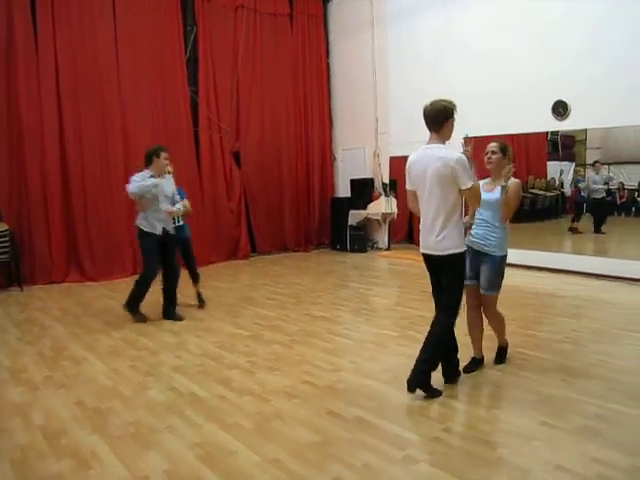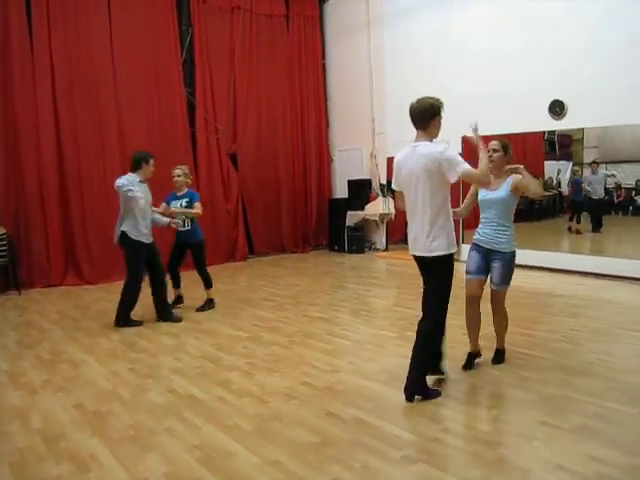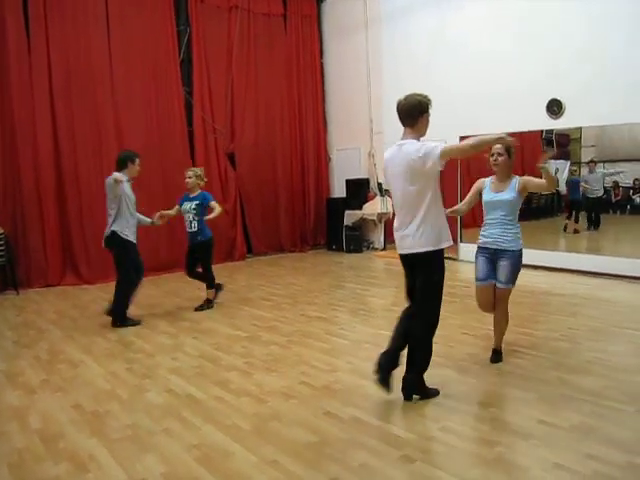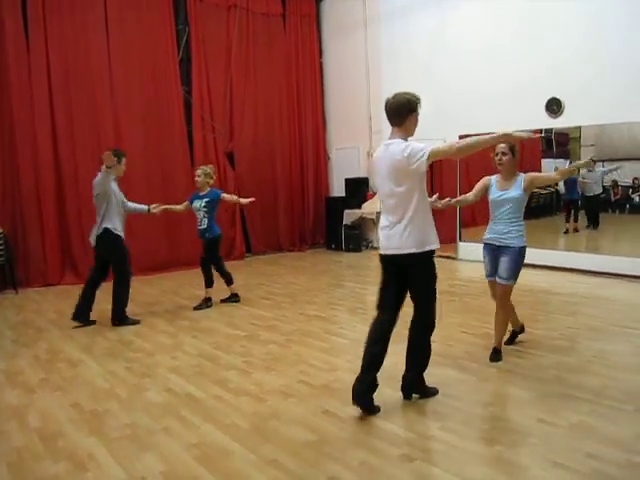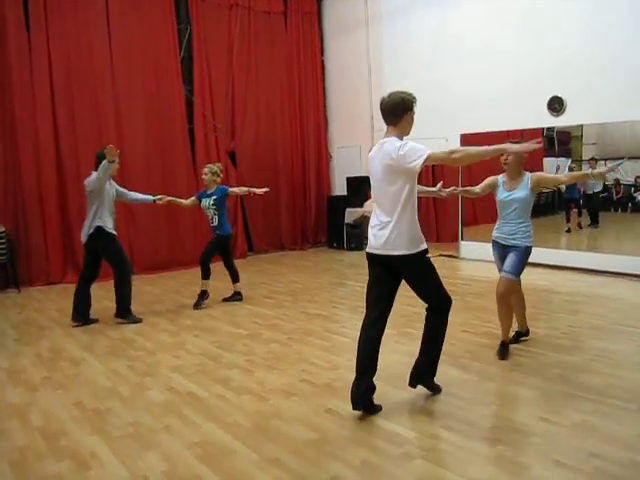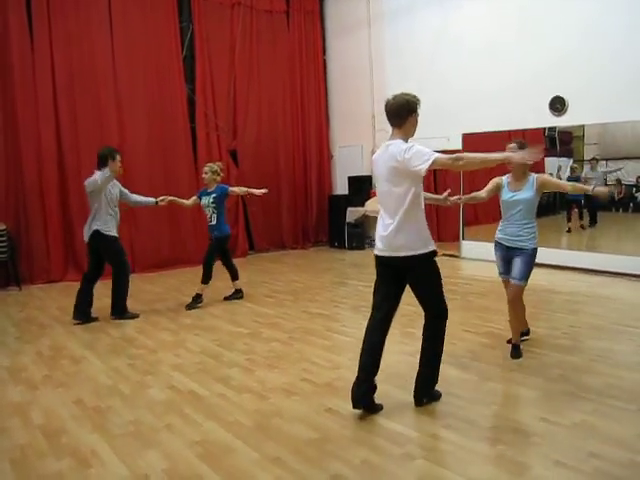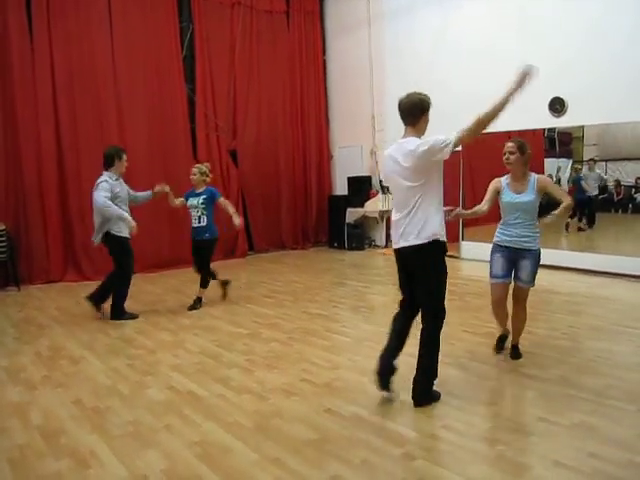
dt=0.2s
person 1, frame 1
left shoulder: (413, 159)
right shoulder: (455, 159)
right elbow: (475, 202)
right wrist: (471, 163)
left hip: (427, 245)
right hip: (450, 247)
left knee: (443, 308)
right knee: (447, 312)
left ankle: (450, 368)
right ankle: (421, 372)
person 1, frame 2
left shoulder: (400, 158)
right shoulder: (441, 154)
right elbow: (483, 179)
left hip: (417, 245)
right hip: (439, 246)
left knee: (434, 307)
right knee: (432, 313)
left ankle: (433, 361)
right ankle: (416, 382)
person 1, frame 3
left shoulder: (389, 155)
right shoulder: (422, 151)
right elbow: (468, 147)
right wrist: (498, 138)
left hip: (404, 244)
right hip: (427, 244)
left knee: (416, 306)
right knee: (426, 313)
left ankle: (388, 362)
right ankle: (413, 382)
person 1, frame 4
left shoulder: (378, 155)
right shoulder: (408, 152)
right elbow: (457, 149)
left wrist: (426, 202)
right wrist: (504, 135)
left hip: (388, 248)
right hip: (415, 247)
left knee: (385, 315)
right knee: (423, 315)
left ankle: (364, 388)
right ankle: (413, 382)
person 1, frame 5
left shoulder: (375, 153)
right shoulder: (402, 150)
right elbow: (452, 157)
left wrist: (432, 193)
right wrist: (504, 148)
left hip: (377, 248)
right hip: (406, 248)
left knee: (375, 317)
right knee: (440, 304)
left ankle: (362, 392)
right ankle: (423, 372)
person 1, frame 6
left shoulder: (380, 155)
right shoulder: (407, 153)
right elbow: (456, 162)
right wrist: (508, 156)
left hip: (385, 250)
right hip: (414, 249)
left knee: (380, 319)
right knee: (436, 314)
left ankle: (363, 391)
right ankle: (424, 388)
person 1, frame 7
left shoulder: (389, 155)
right shoulder: (428, 148)
right elbow: (475, 127)
right wrist: (513, 89)
left hip: (401, 242)
right hip: (427, 240)
left knee: (408, 306)
right knee: (432, 314)
left ankle: (386, 363)
right ankle: (423, 389)
person 2, frame 1
left shoulder: (514, 184)
right shoulder: (479, 185)
left elbow: (506, 215)
left wrist: (504, 184)
left hip: (494, 251)
right hip: (471, 247)
left knee: (488, 306)
right knee: (471, 304)
left ankle: (502, 342)
right ankle: (477, 355)
person 2, frame 2
left shoulder: (516, 181)
left elbow: (538, 193)
right elbow: (463, 211)
left wrist: (521, 171)
left hip: (503, 249)
right hip: (479, 245)
left knee: (497, 302)
right knee: (471, 297)
left ankle: (500, 347)
right ankle: (474, 349)
person 2, frame 3
left shoulder: (521, 183)
right shoulder: (482, 183)
left elbow: (551, 186)
right elbow: (463, 207)
left wrist: (543, 168)
right wrist: (445, 212)
left hip: (510, 248)
right hip: (485, 247)
left knee: (501, 301)
right knee: (484, 302)
left ankle: (497, 347)
right ankle: (498, 320)
person 2, frame 4
left shoulder: (526, 180)
right shoulder: (488, 181)
left elbow: (556, 176)
right elbow: (470, 197)
left wrist: (574, 167)
right wrist: (453, 201)
left hip: (513, 245)
right hip: (490, 242)
left knee: (502, 297)
right knee: (497, 296)
left ankle: (497, 345)
right ankle: (517, 326)
person 2, frame 5
left shoulder: (533, 179)
right shoulder: (495, 181)
left elbow: (564, 179)
right elbow: (477, 190)
left wrist: (591, 173)
right wrist: (460, 190)
left hip: (520, 244)
right hip: (499, 241)
left knee: (502, 292)
right knee: (513, 289)
left ankle: (504, 340)
right ankle: (523, 329)
person 2, frame 6
left shoulder: (538, 180)
right shoulder: (499, 182)
left elbow: (567, 186)
right elbow: (482, 195)
left wrist: (592, 189)
right wrist: (463, 198)
left hip: (525, 246)
right hip: (502, 243)
left knee: (514, 297)
right knee: (512, 293)
left ankle: (516, 340)
right ankle: (523, 328)
person 2, frame 7
left shoulder: (539, 181)
right shoulder: (498, 183)
left elbow: (567, 200)
right elbow: (483, 208)
left wrist: (556, 214)
right wrist: (463, 212)
left hip: (528, 248)
right hip: (503, 246)
left knee: (520, 299)
right knee: (497, 299)
left ankle: (515, 342)
right ankle: (503, 331)
person 3, frame 1
left shoulder: (168, 182)
right shoulder: (139, 178)
left elbow: (178, 202)
right elbow: (132, 192)
left wrist: (177, 209)
right wrist: (155, 183)
left hip: (167, 231)
right hip: (148, 230)
left knee: (172, 272)
right knee: (151, 270)
left ankle: (170, 310)
right ankle: (132, 305)
person 3, frame 2
left shoulder: (145, 186)
right shoulder: (127, 181)
right elbow: (119, 185)
left wrist: (168, 222)
right wrist: (137, 198)
left hip: (146, 238)
right hip: (132, 237)
left knee: (158, 273)
right knee: (135, 277)
left ankle: (164, 312)
right ankle: (123, 318)
person 3, frame 3
left shoulder: (126, 184)
right shoulder: (116, 182)
right elbow: (111, 181)
left wrist: (151, 221)
right wrist: (117, 180)
left hip: (127, 237)
right hip: (119, 237)
left knee: (136, 271)
right knee: (127, 277)
left ankle: (116, 309)
right ankle: (120, 318)
person 3, frame 4
left shoulder: (111, 183)
right shoulder: (103, 182)
left elbow: (124, 205)
right elbow: (103, 179)
left wrist: (147, 209)
right wrist: (108, 167)
left hip: (107, 235)
right hip: (110, 234)
left knee: (97, 275)
right knee: (123, 275)
left ankle: (81, 315)
right ankle: (119, 317)
person 3, frame 5
left shoulder: (109, 183)
right shoulder: (93, 181)
left elbow: (128, 195)
right elbow: (100, 174)
left wrist: (152, 199)
right wrist: (108, 160)
left hip: (92, 234)
right hip: (101, 232)
left knee: (88, 274)
right knee: (123, 269)
left ankle: (80, 315)
right ankle: (124, 312)
person 3, frame 6
left shoulder: (113, 184)
right shoulder: (93, 182)
left elbow: (130, 198)
right elbow: (98, 182)
left wrist: (155, 201)
right wrist: (111, 173)
left hip: (97, 234)
right hip: (102, 233)
left knee: (92, 273)
right knee: (122, 269)
left ankle: (81, 313)
right ankle: (119, 310)
person 3, frame 7
left shoulder: (119, 182)
right shoulder: (104, 183)
left elbow: (133, 198)
right elbow: (101, 204)
left wrist: (152, 193)
right wrist: (126, 218)
left hip: (119, 233)
right hip: (114, 234)
left knee: (122, 269)
right knee: (125, 270)
left ankle: (97, 297)
right ankle: (117, 311)
person 4, frame 1
left shoulder: (179, 191)
left elbow: (188, 209)
left wrist: (183, 205)
left hip: (183, 234)
left knee: (190, 265)
left ankle: (199, 294)
person 4, frame 2
left shoulder: (192, 194)
right shoulder: (170, 196)
left elbow: (198, 212)
right elbow: (161, 211)
left wrist: (180, 211)
left hip: (195, 238)
right hip: (180, 238)
left knee: (201, 268)
right knee: (172, 267)
left ankle: (210, 300)
right ankle: (178, 296)
person 4, frame 3
left shoulder: (204, 196)
right shoulder: (185, 197)
left elbow: (217, 208)
right elbow: (173, 213)
left wrist: (212, 215)
right wrist: (162, 213)
left hip: (204, 238)
right hip: (193, 239)
left knee: (206, 269)
right knee: (190, 269)
left ankle: (209, 300)
right ankle: (215, 286)
person 4, frame 4
left shoulder: (213, 193)
right shoulder: (195, 195)
left elbow: (228, 197)
right elbow: (182, 207)
left wrist: (240, 200)
right wrist: (166, 207)
left hip: (212, 235)
right hip: (205, 235)
left knee: (205, 265)
right knee: (219, 266)
left ankle: (207, 299)
right ankle: (234, 294)
person 4, frame 5
left shoulder: (221, 190)
right shoulder: (203, 193)
left elbow: (238, 190)
right elbow: (187, 203)
left wrist: (252, 190)
right wrist: (172, 199)
left hip: (223, 232)
right hip: (218, 233)
left knee: (204, 259)
right knee: (228, 262)
left ankle: (203, 293)
right ankle: (237, 293)
person 4, frame 6
left shoulder: (221, 189)
right shoulder: (203, 192)
left elbow: (237, 190)
right elbow: (189, 203)
left wrist: (251, 191)
right wrist: (173, 199)
left hip: (220, 233)
right hip: (214, 233)
left knee: (207, 262)
right knee: (227, 261)
left ankle: (198, 296)
right ankle: (238, 291)
person 4, frame 7
left shoulder: (211, 192)
right shoulder: (190, 193)
left elbow: (225, 203)
right elbow: (176, 204)
left wrist: (234, 216)
right wrist: (169, 193)
left hip: (209, 235)
right hip: (196, 235)
left knee: (204, 266)
right knee: (200, 266)
left ankle: (199, 298)
right ankle: (222, 282)
